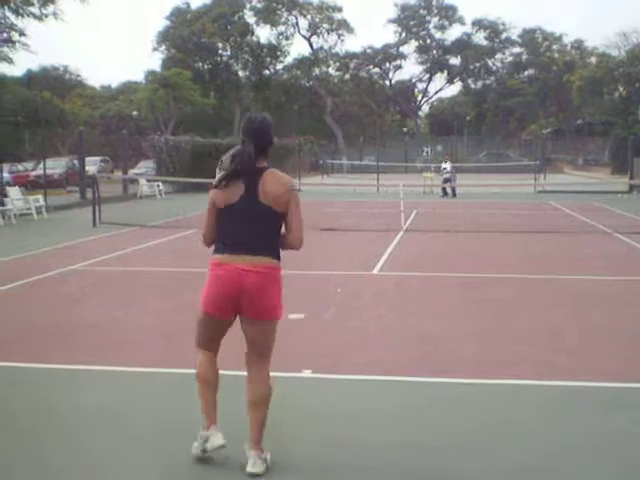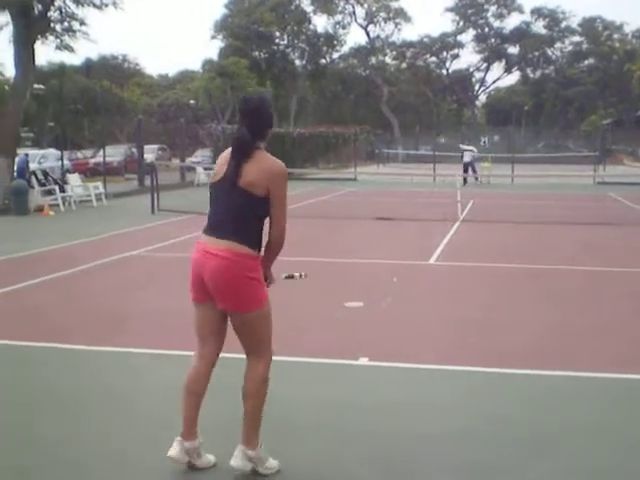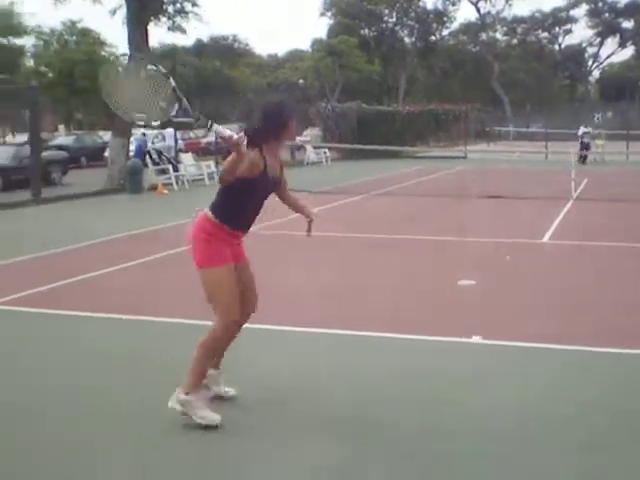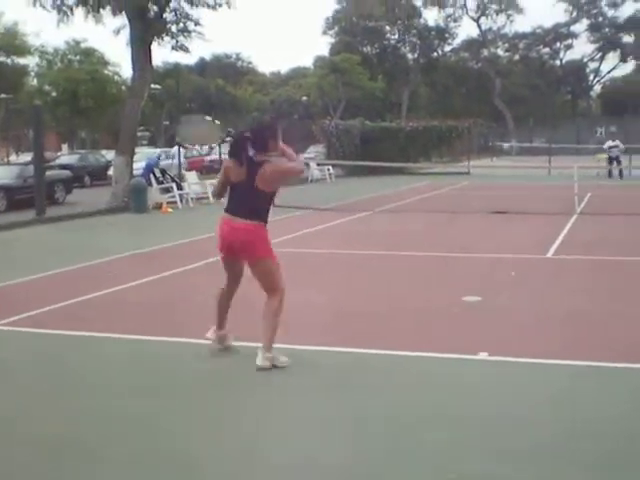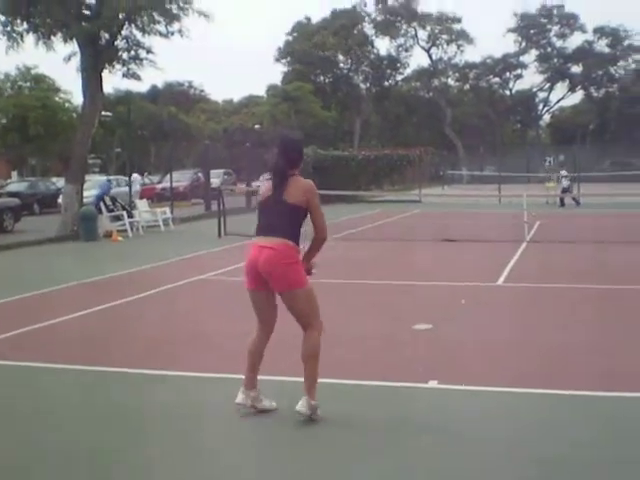
dt=1s
person 1, frame 1
left shoulder: (221, 185)
right shoulder: (284, 185)
left elbow: (208, 239)
right elbow: (295, 240)
left hip: (224, 276)
right hip: (263, 279)
left knee: (205, 349)
right knee: (258, 367)
left ankle: (210, 430)
right ankle: (255, 453)
person 1, frame 2
left shoulder: (224, 158)
right shoulder: (273, 168)
right elbow: (278, 233)
left wrist: (254, 265)
right wrist: (265, 268)
left hip: (204, 257)
right hip: (237, 267)
left knee: (205, 354)
right knee: (259, 357)
left ankle: (186, 442)
right ankle: (249, 449)
person 1, frame 3
left shoulder: (275, 160)
right shoulder: (249, 155)
left elbow: (283, 192)
right elbow: (224, 177)
left wrist: (305, 211)
right wrist: (236, 153)
left hip: (231, 238)
right hip: (211, 236)
left knee: (247, 306)
right knee: (228, 319)
left ankle: (209, 371)
right ankle: (187, 394)
person 1, frame 4
left shoulder: (231, 163)
right shoulder: (275, 169)
left elbow: (218, 194)
right elbow: (299, 167)
right wrist: (284, 149)
left hip: (228, 229)
right hip: (252, 235)
left knee: (232, 281)
right knee: (276, 292)
left ankle: (219, 331)
right ankle: (266, 353)
person 1, frame 5
left shoulder: (265, 187)
right shoulder: (306, 187)
right elbow: (321, 234)
right wrist: (306, 260)
left hip: (256, 254)
right hip: (281, 257)
left knee: (264, 327)
right knee: (313, 327)
left ankle: (249, 391)
right ankle: (309, 399)
